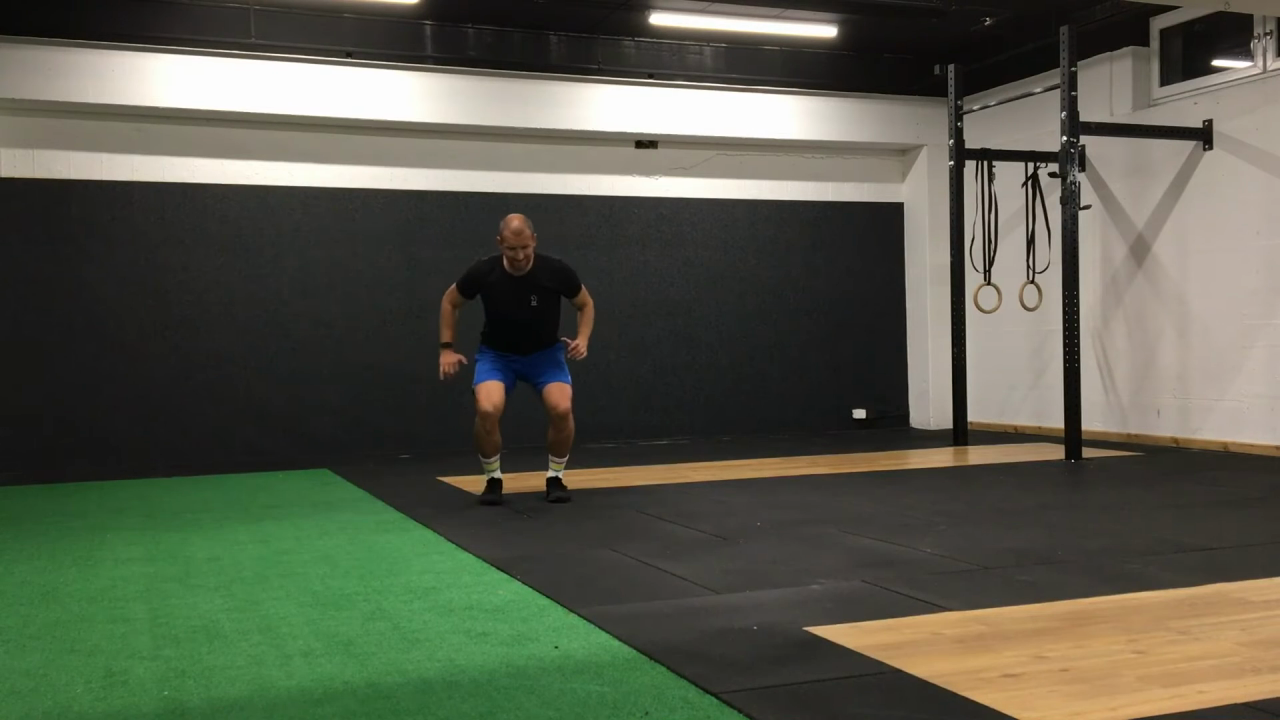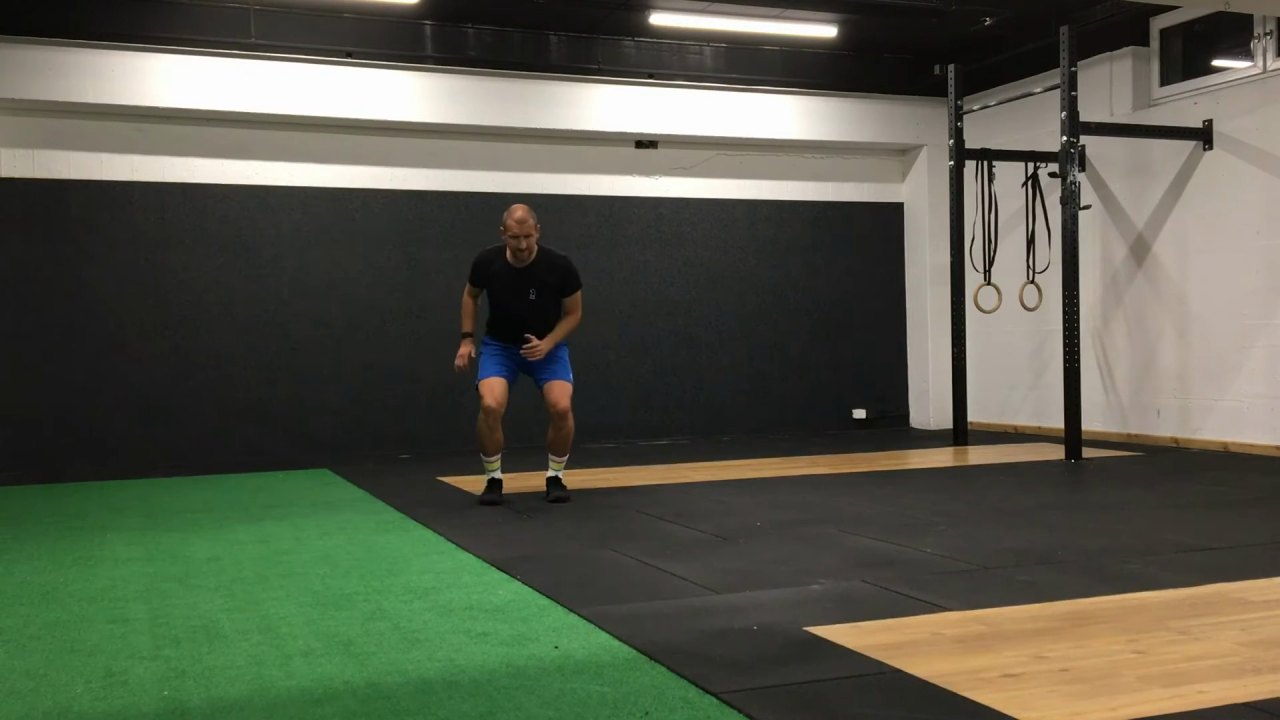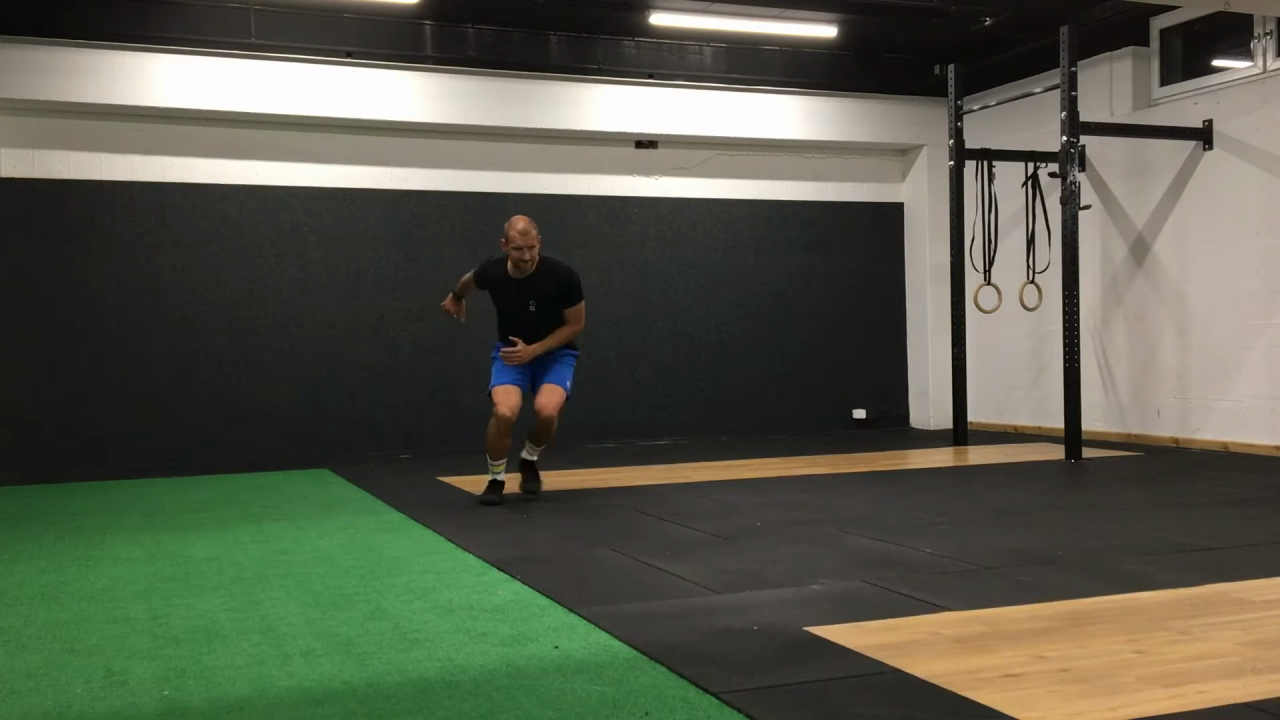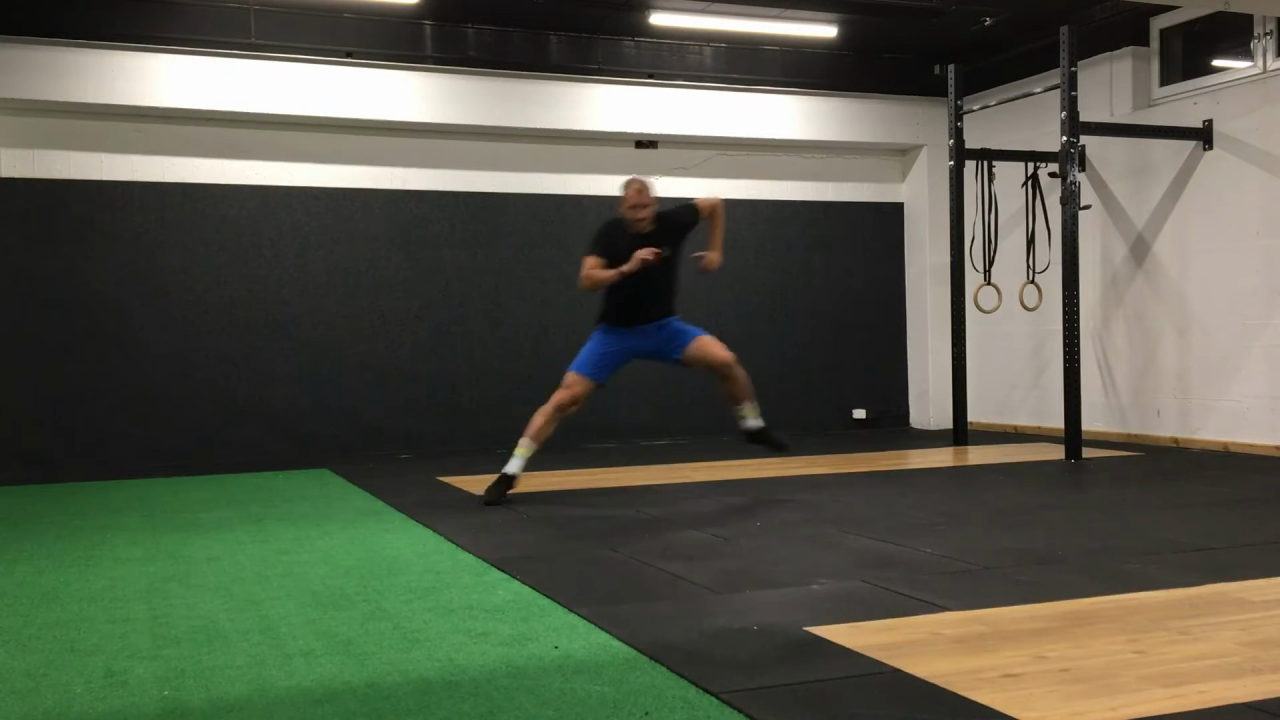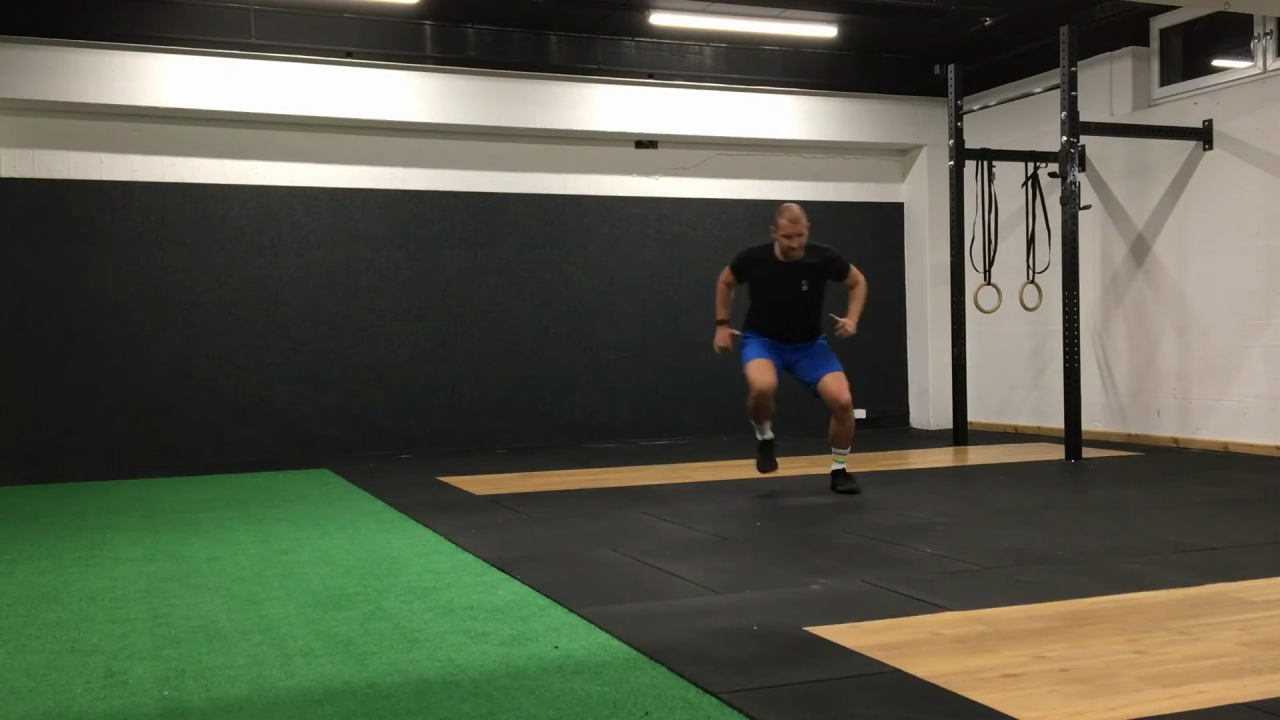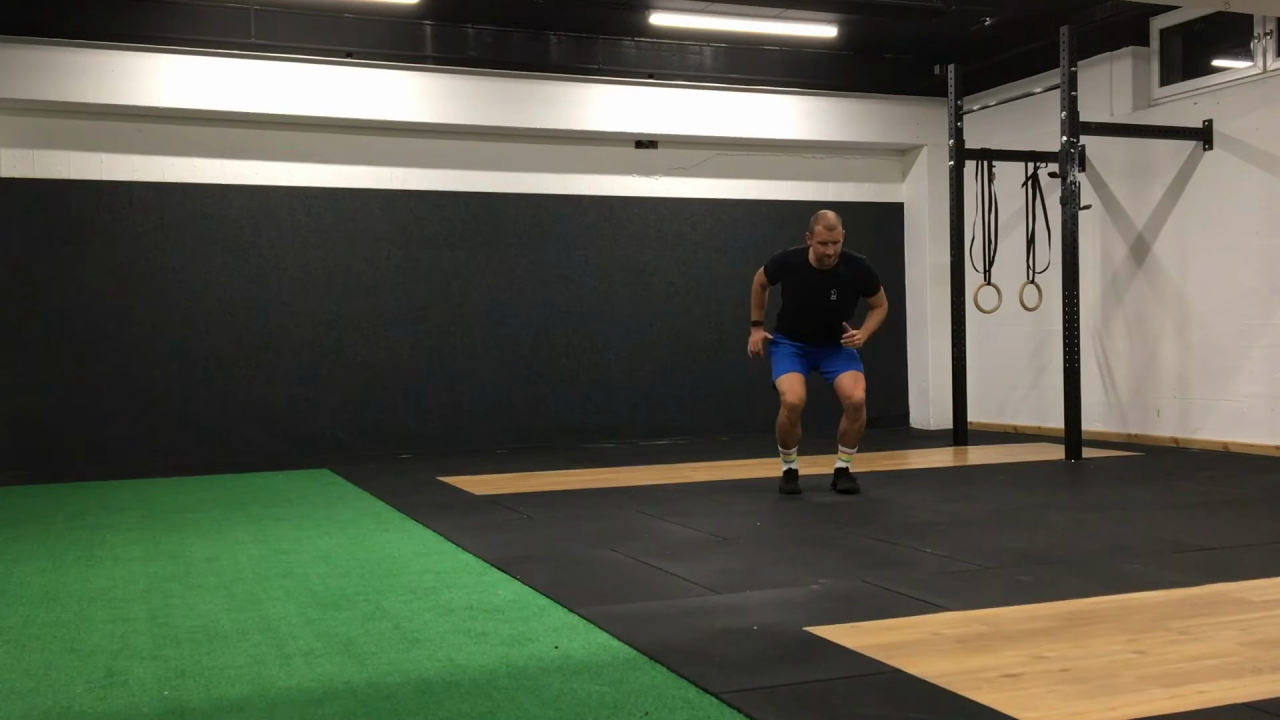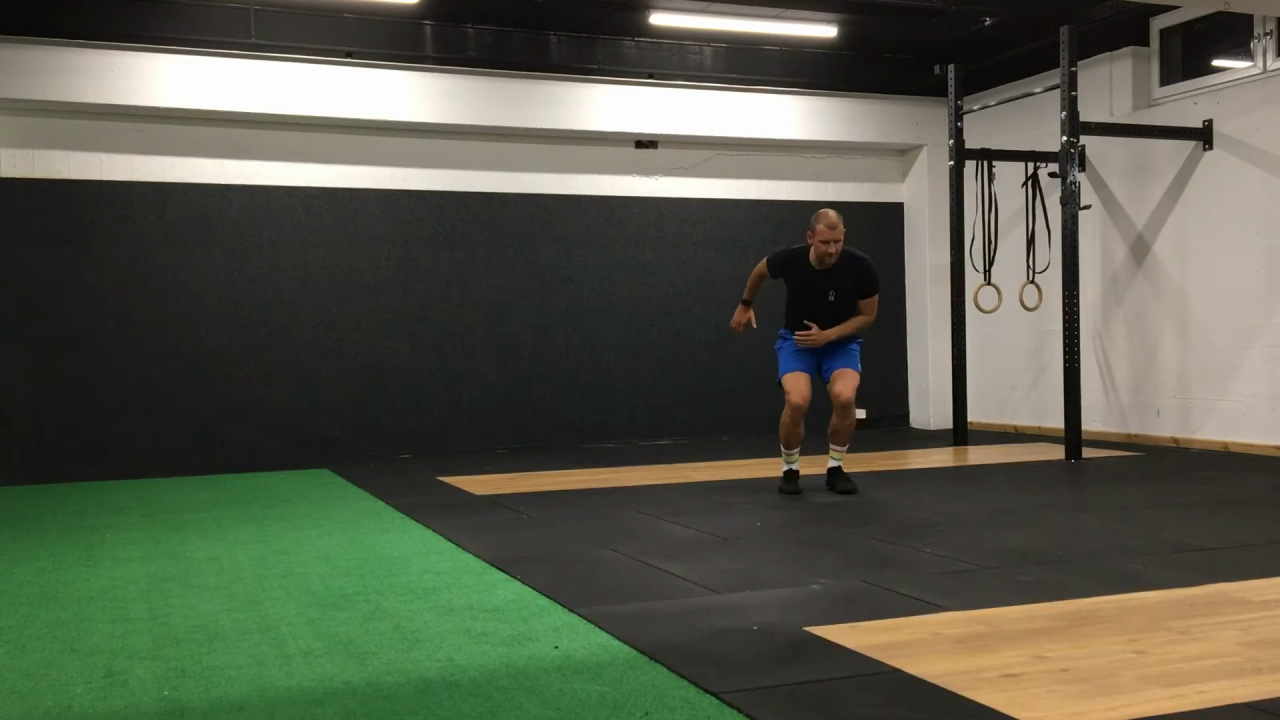
dt=0.4s
person 1, frame 1
left shoulder: (557, 271)
right shoulder: (482, 272)
left elbow: (585, 304)
right elbow: (450, 302)
left wrist: (583, 339)
right wrist: (447, 347)
left hip: (545, 353)
right hip: (496, 354)
left knee: (562, 409)
right knee: (487, 409)
left ankle: (555, 477)
right ankle: (493, 479)
person 1, frame 2
left shoulder: (560, 266)
right shoulder: (487, 262)
left elbow: (574, 313)
right elbow: (471, 296)
left wrist: (547, 344)
right wrist: (467, 339)
left hip: (547, 345)
right hip: (499, 345)
left knee: (561, 407)
right knee: (491, 405)
left ankle: (555, 477)
right ankle: (493, 479)
person 1, frame 3
left shoulder: (562, 276)
right shoulder: (492, 270)
left elbow: (576, 324)
right elbow: (471, 280)
left wrist: (534, 351)
right wrist: (454, 297)
left hip: (554, 354)
right hip: (510, 351)
left knee: (546, 411)
right knee: (505, 413)
left ankle: (529, 459)
right ankle: (496, 480)
person 1, frame 4
left shoulder: (672, 221)
right shoulder: (609, 232)
left elbow: (714, 205)
right elbow: (587, 279)
left wrist: (715, 250)
right wrist: (627, 268)
left hip: (662, 325)
right hip: (615, 331)
left knee: (725, 362)
right knee: (566, 399)
left ankle: (752, 425)
right ankle: (511, 473)
person 1, frame 5
left shoulder: (824, 258)
right shoulder: (753, 258)
left elbow: (858, 282)
right elbow: (725, 281)
left wrist: (852, 318)
right wrist: (722, 324)
left hip: (809, 344)
right hip: (762, 340)
left knee: (841, 400)
right knee: (763, 386)
left ankle: (839, 470)
right ankle: (764, 436)
person 1, frame 6
left shoulder: (859, 268)
right shoulder: (787, 261)
left elbow: (880, 306)
right elbow: (760, 281)
left wrist: (862, 334)
right wrist: (756, 326)
left hip: (837, 345)
right hip: (789, 342)
left knee: (855, 399)
right knee: (792, 402)
left ankle: (842, 469)
right ankle: (789, 470)
person 1, frame 7
left shoulder: (860, 266)
right shoulder: (789, 259)
left elbow: (868, 314)
right elbow: (761, 270)
left wrist: (827, 335)
right wrist: (745, 305)
left hip: (840, 342)
right hip: (795, 340)
left knee: (843, 398)
right knee: (797, 401)
left ankle: (835, 467)
right ankle: (790, 469)
